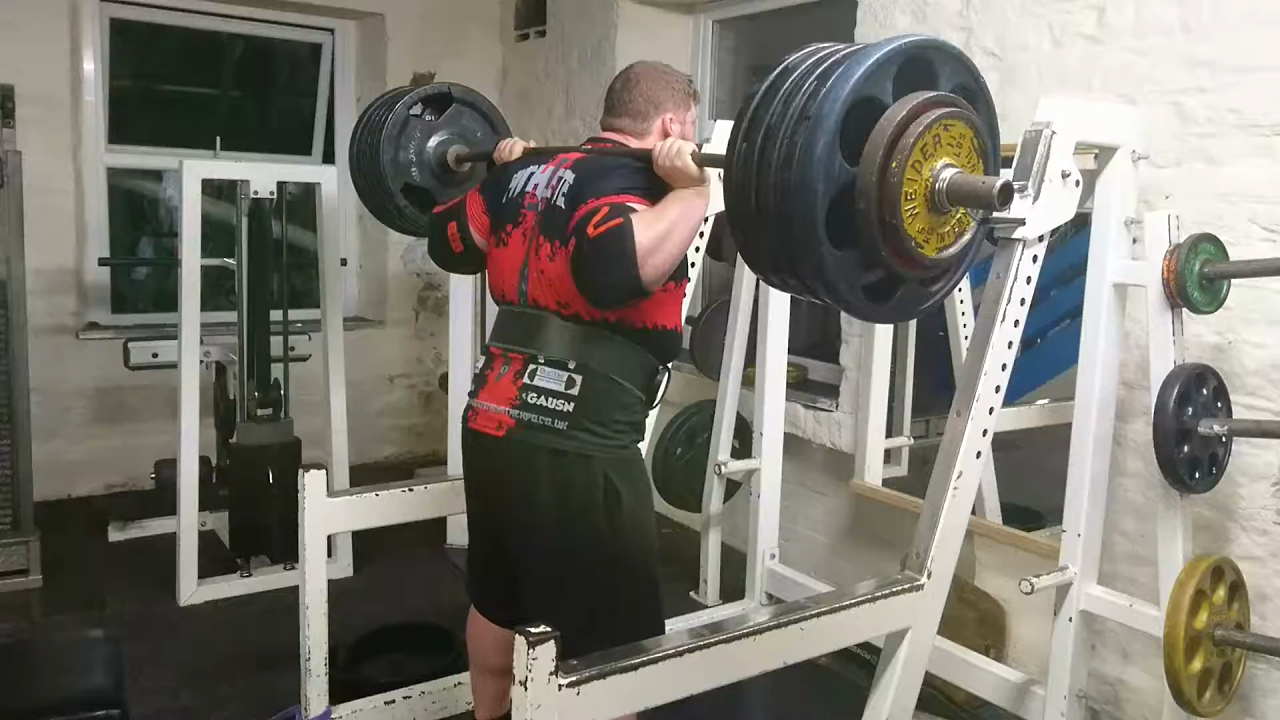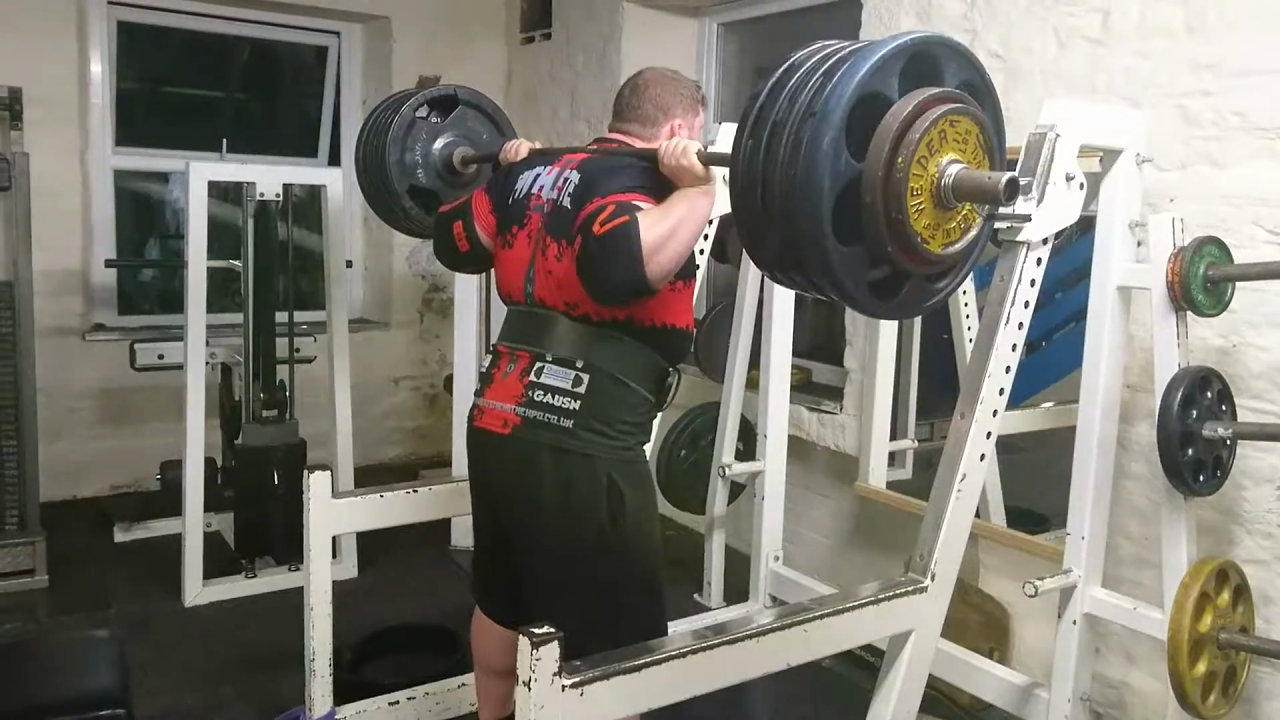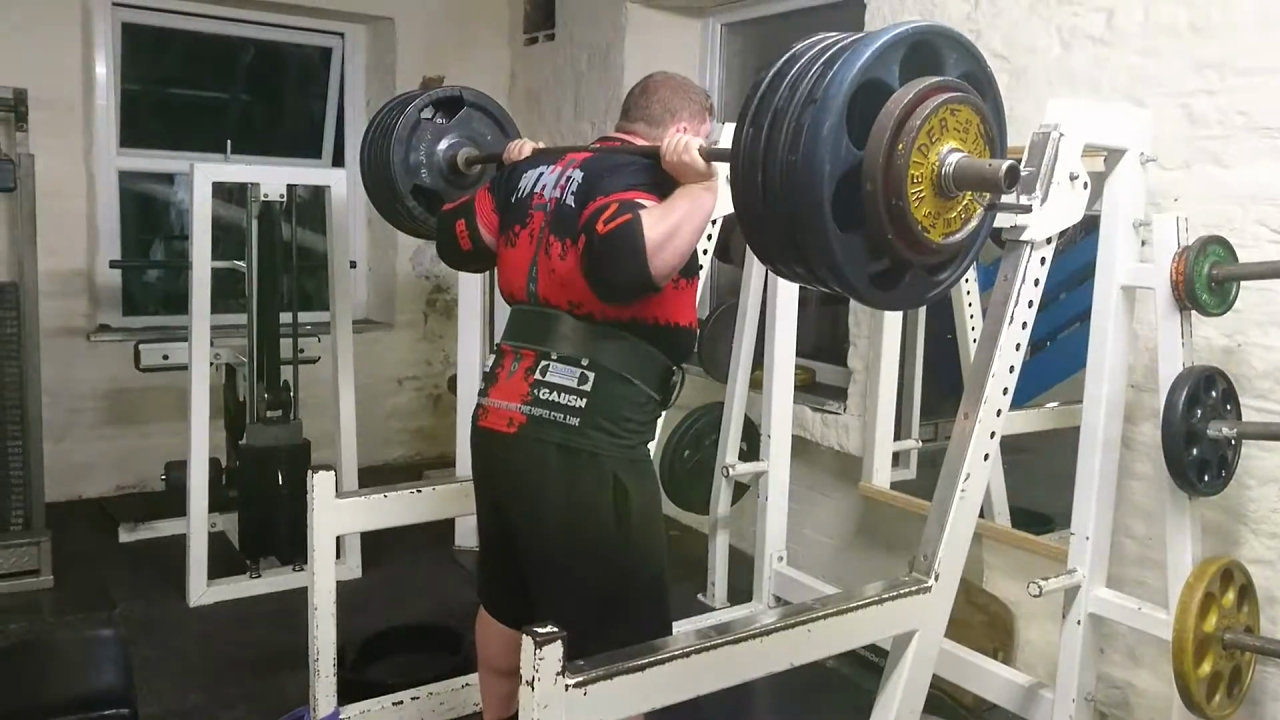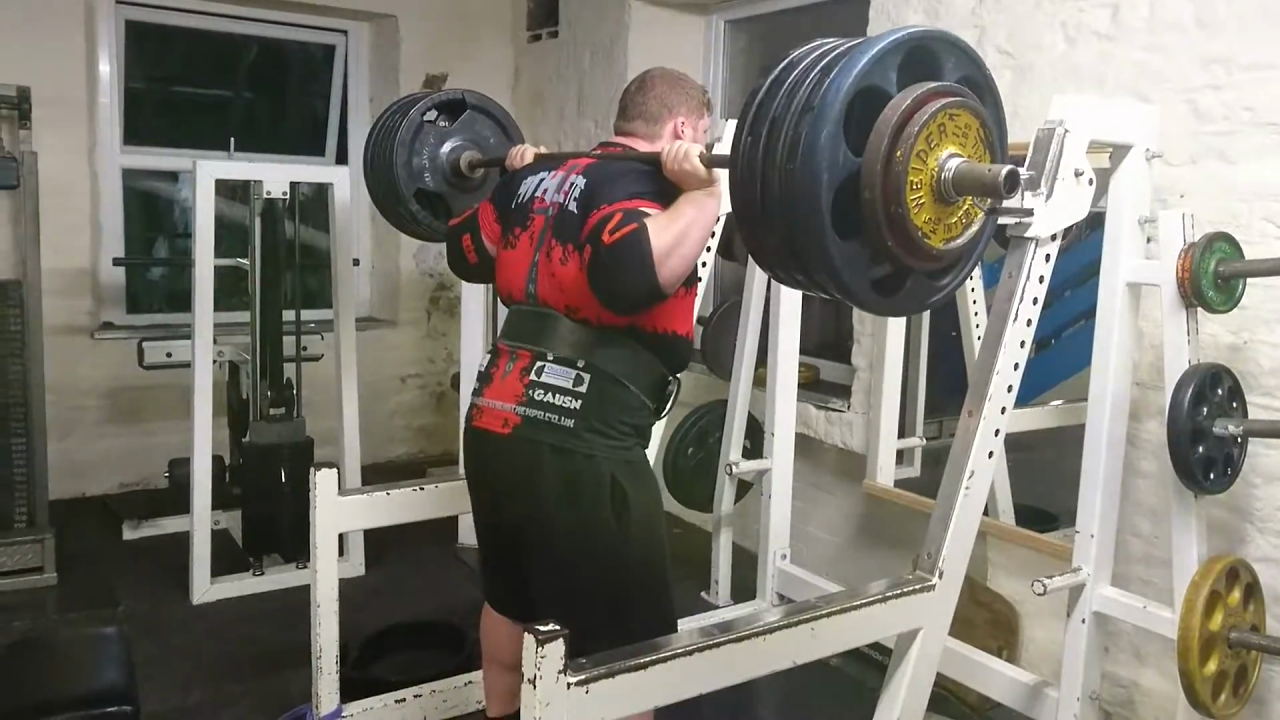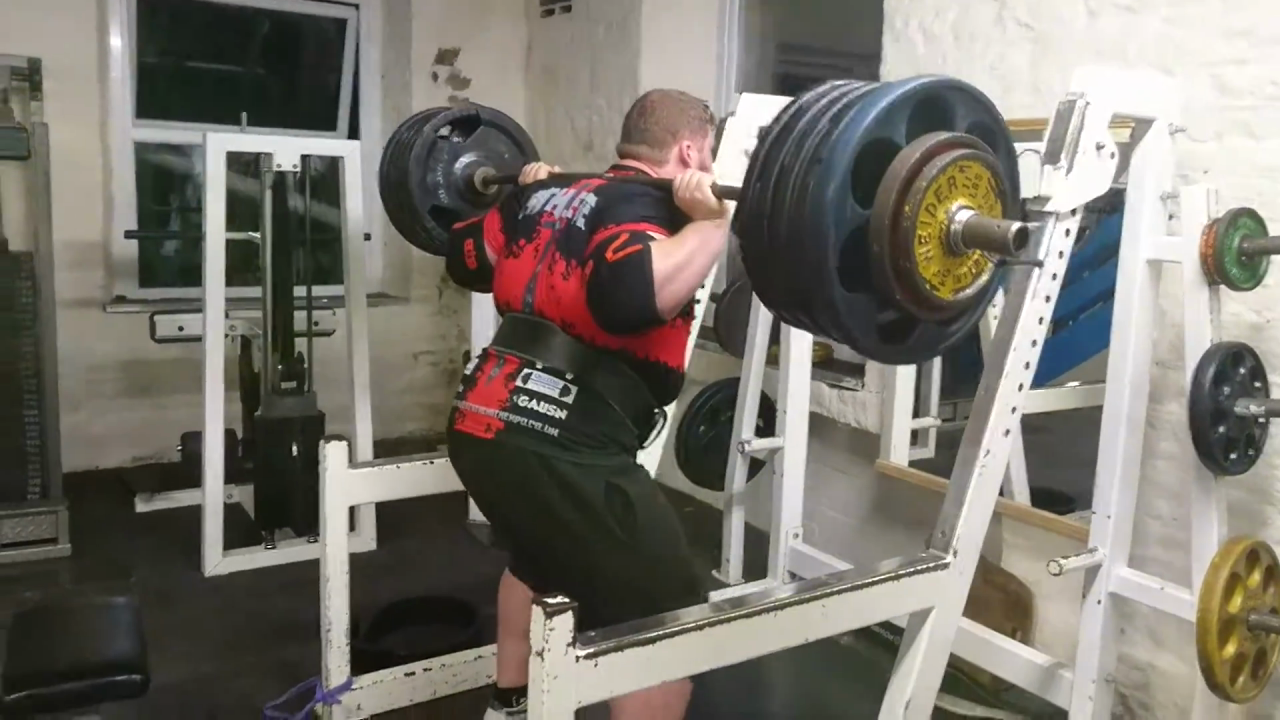
dt=0.4s
person 1, frame 1
left shoulder: (528, 173)
right shoulder: (626, 182)
left elbow: (449, 240)
right elbow: (617, 270)
right wrist: (692, 189)
left hip: (494, 424)
right hip: (573, 449)
left knee: (499, 600)
right knee: (608, 646)
person 1, frame 2
left shoulder: (536, 174)
right shoulder: (635, 180)
left elbow: (454, 239)
right elbow: (620, 266)
right wrist: (697, 188)
left hip: (499, 425)
right hip: (578, 448)
left knee: (503, 602)
right knee: (612, 649)
person 1, frame 3
left shoulder: (540, 173)
right shoulder: (637, 179)
left elbow: (457, 238)
right elbow: (627, 265)
right wrist: (698, 183)
left hip: (503, 423)
right hip: (581, 447)
left knee: (508, 601)
right knee: (614, 646)
person 1, frame 4
left shoulder: (539, 179)
right shoulder: (639, 185)
left elbow: (465, 251)
right elbow: (632, 276)
right wrist: (702, 192)
left hip: (495, 424)
right hip: (576, 446)
left knee: (512, 595)
right knee: (626, 648)
person 1, frame 5
left shoulder: (548, 195)
right shoulder: (648, 210)
left elbow: (465, 258)
right elbow: (628, 296)
right wrist: (711, 222)
left hip: (479, 427)
right hip: (558, 449)
left knee: (541, 554)
right knee: (673, 617)
